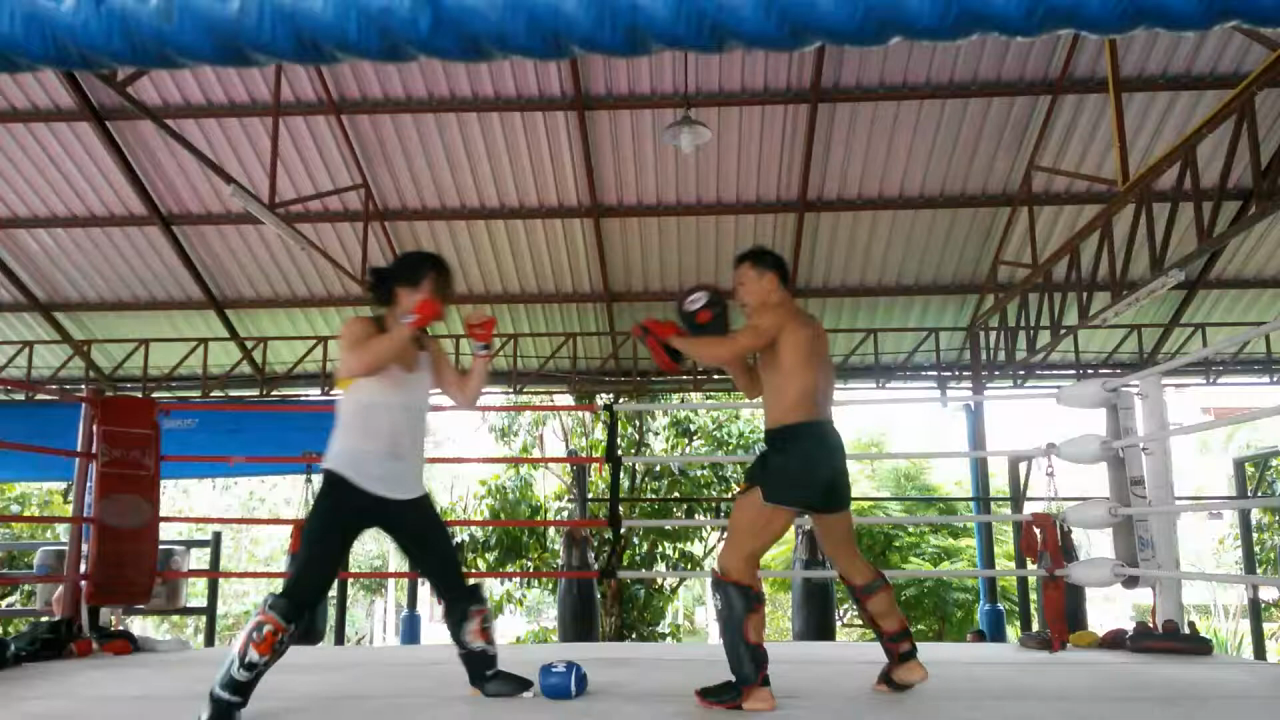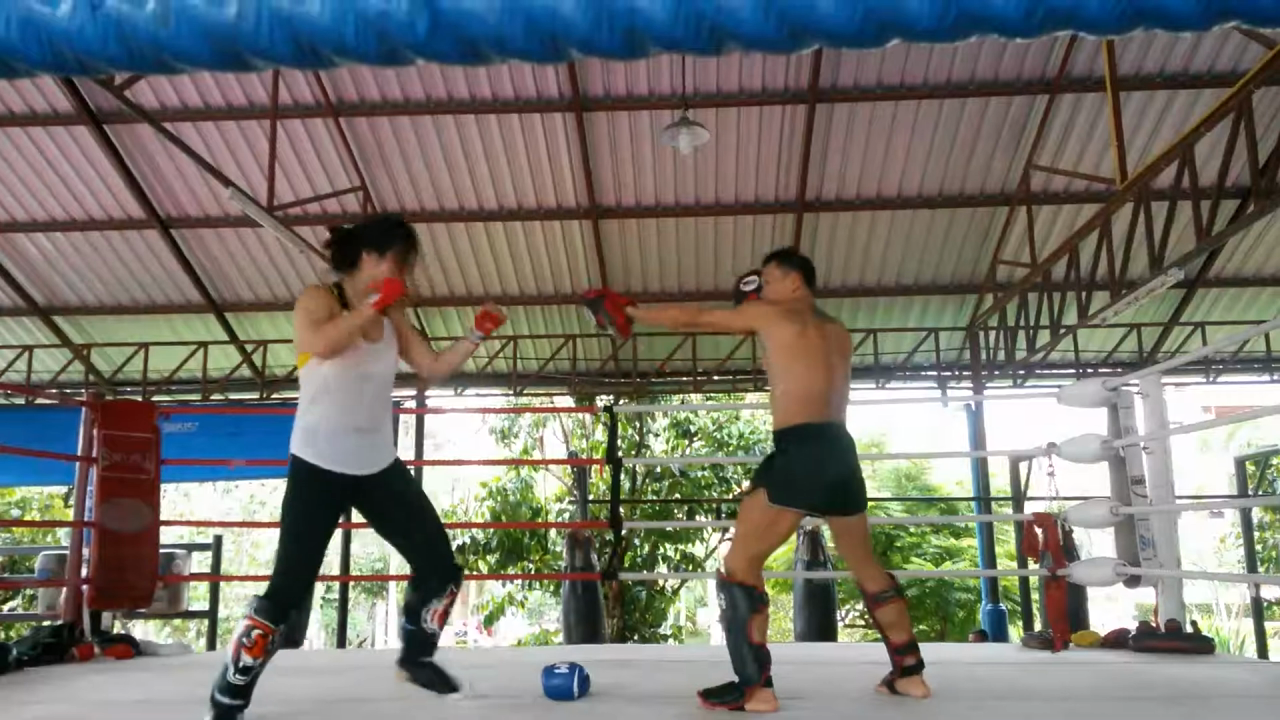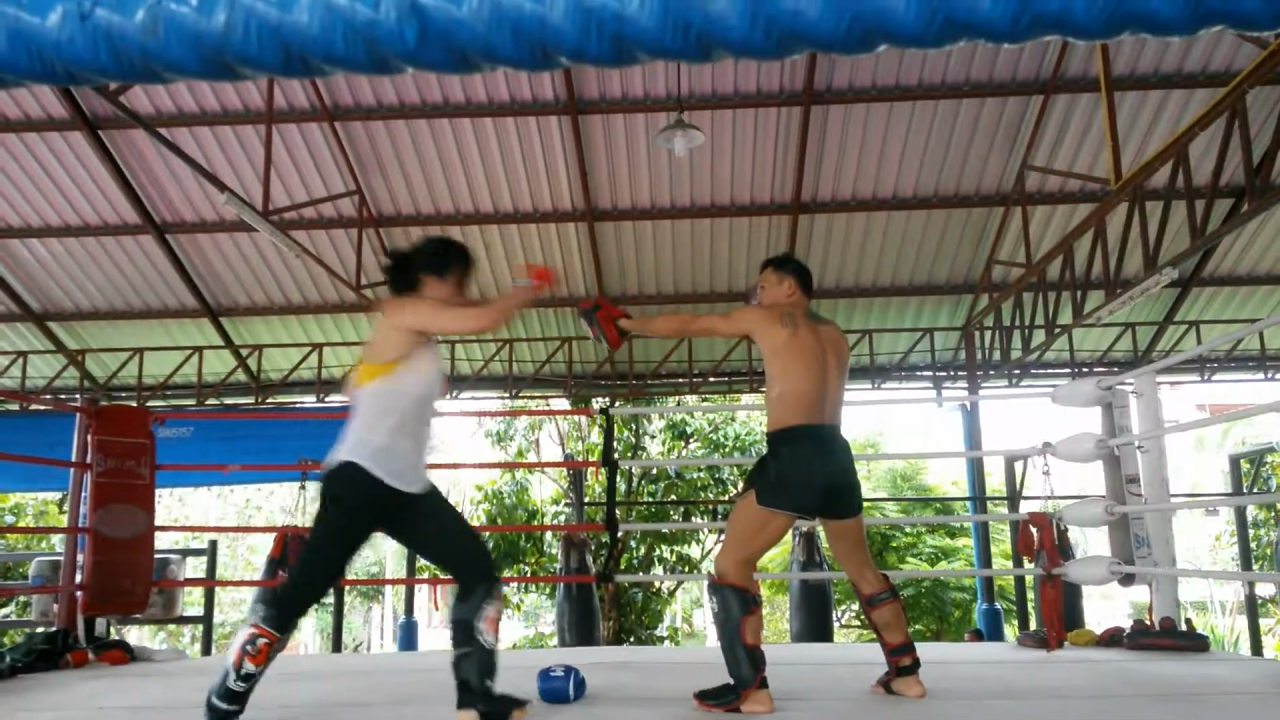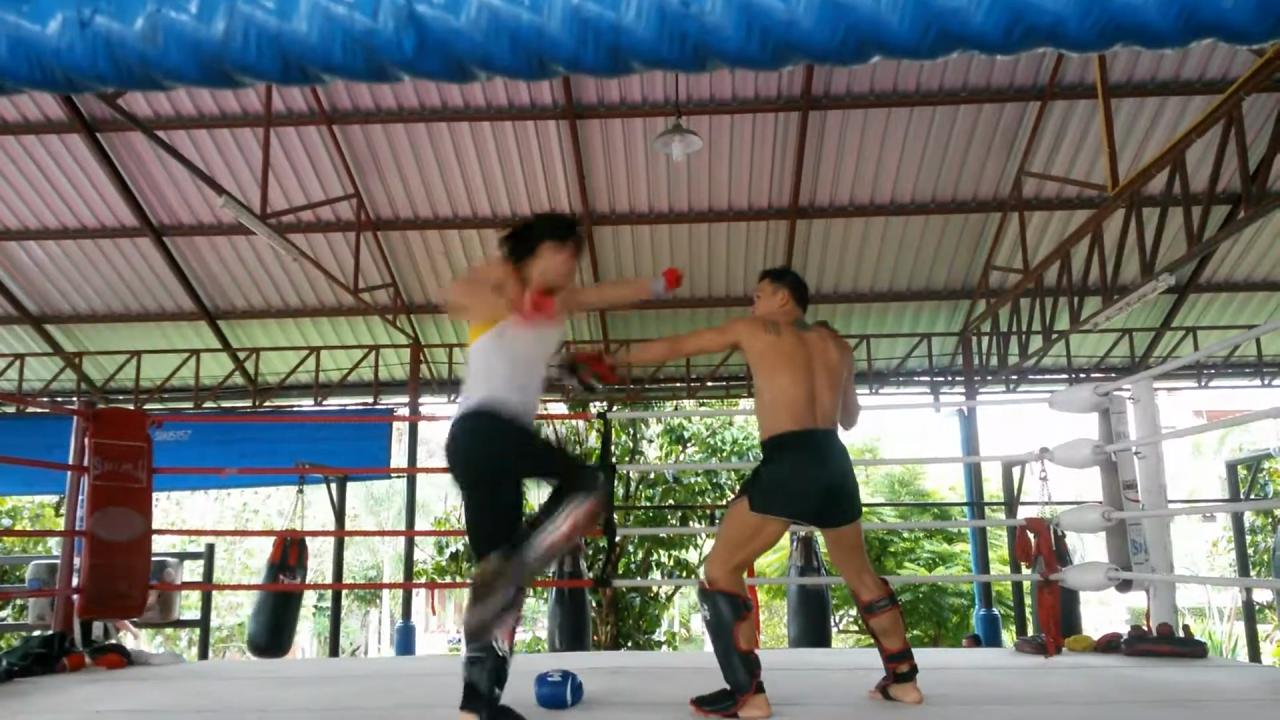
dt=0.3s
person 1, frame 1
left shoulder: (428, 348)
right shoulder: (360, 328)
left elbow: (467, 394)
right elbow: (357, 365)
left wrist: (481, 346)
right wrist: (408, 325)
left hip: (405, 494)
right hip: (348, 485)
left knee: (456, 587)
right knee: (303, 592)
left ankle: (484, 672)
person 1, frame 2
left shoulder: (392, 318)
right shoulder: (317, 300)
left elbow: (435, 368)
right elbow: (321, 345)
left wrist: (477, 336)
right wrist: (373, 303)
left hip: (380, 469)
right hip: (317, 469)
left knee: (439, 565)
right knee: (288, 589)
left ankle: (416, 656)
person 1, frame 3
left shoulder: (412, 330)
right shoulder: (404, 313)
left elbow: (361, 382)
right elbow: (483, 319)
right wrist: (527, 289)
left hip: (406, 485)
right hip: (358, 478)
left knee: (480, 571)
right knee: (295, 594)
person 1, frame 4
left shoulder: (554, 301)
right shoulder: (497, 275)
left elbow: (612, 294)
right elbow: (457, 296)
left wrist: (659, 285)
right wrist: (517, 305)
left hip: (509, 437)
right hip: (483, 427)
left knee: (497, 567)
right knee: (585, 484)
right ankle: (507, 573)
person 2, frame 1
left shoulder: (774, 315)
right shoulder: (807, 328)
left elbow: (725, 354)
right elbow: (752, 386)
left wrist: (672, 339)
right wrist: (710, 334)
left hip: (793, 451)
right hip: (825, 449)
left knee: (734, 561)
right knee: (848, 559)
left ankle: (752, 685)
right ankle: (904, 661)
person 2, frame 2
left shoulder: (773, 313)
right shoulder: (836, 331)
left elbow: (694, 317)
left wrist: (631, 311)
left hip: (800, 453)
right hip: (839, 452)
left knee: (740, 562)
right knee: (865, 564)
left ankle: (754, 685)
right ankle: (910, 671)
person 2, frame 3
left shoulder: (769, 317)
right shoulder: (836, 336)
left elbow: (685, 324)
left wrist: (624, 323)
left hip: (793, 455)
right hip: (835, 455)
left knee: (732, 563)
right knee: (860, 565)
left ankle: (750, 685)
right ankle: (905, 671)
person 2, frame 4
left shoulder: (752, 329)
right shoulder: (834, 345)
left elbow: (673, 347)
left wrist: (614, 358)
left hip: (789, 462)
right hip: (834, 461)
left knee: (720, 569)
right knee: (860, 573)
right ankle: (903, 677)
